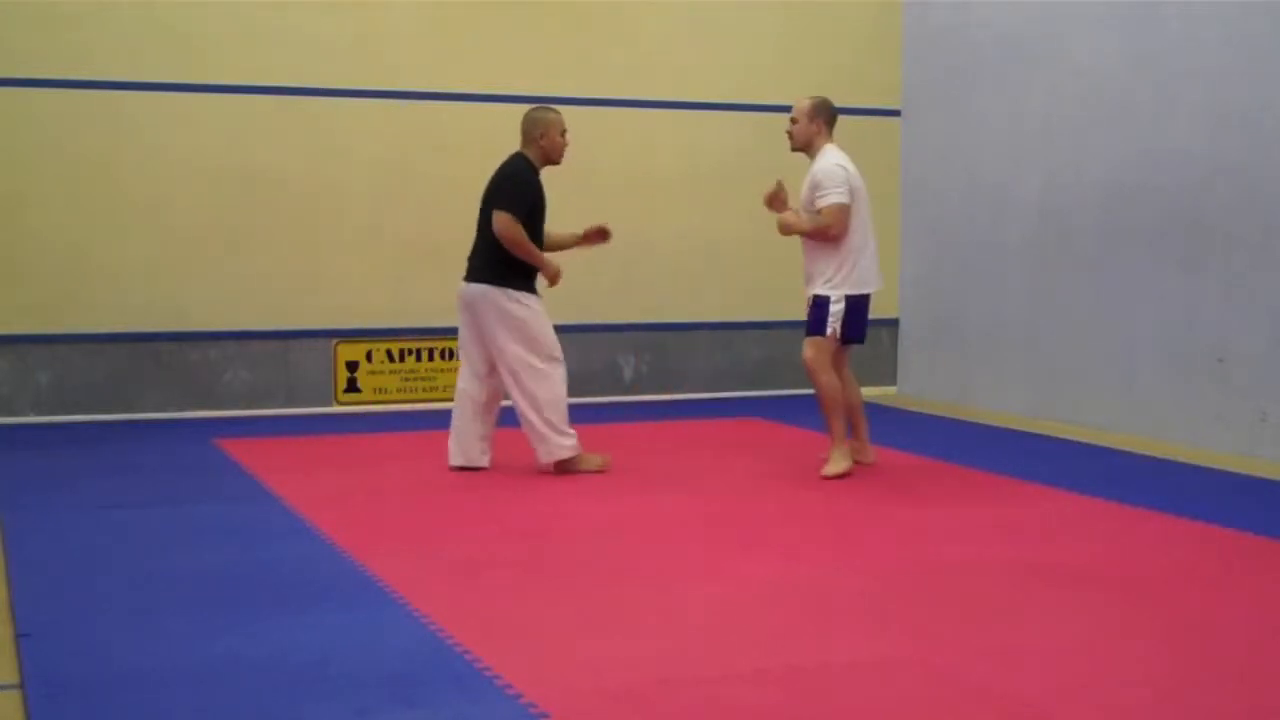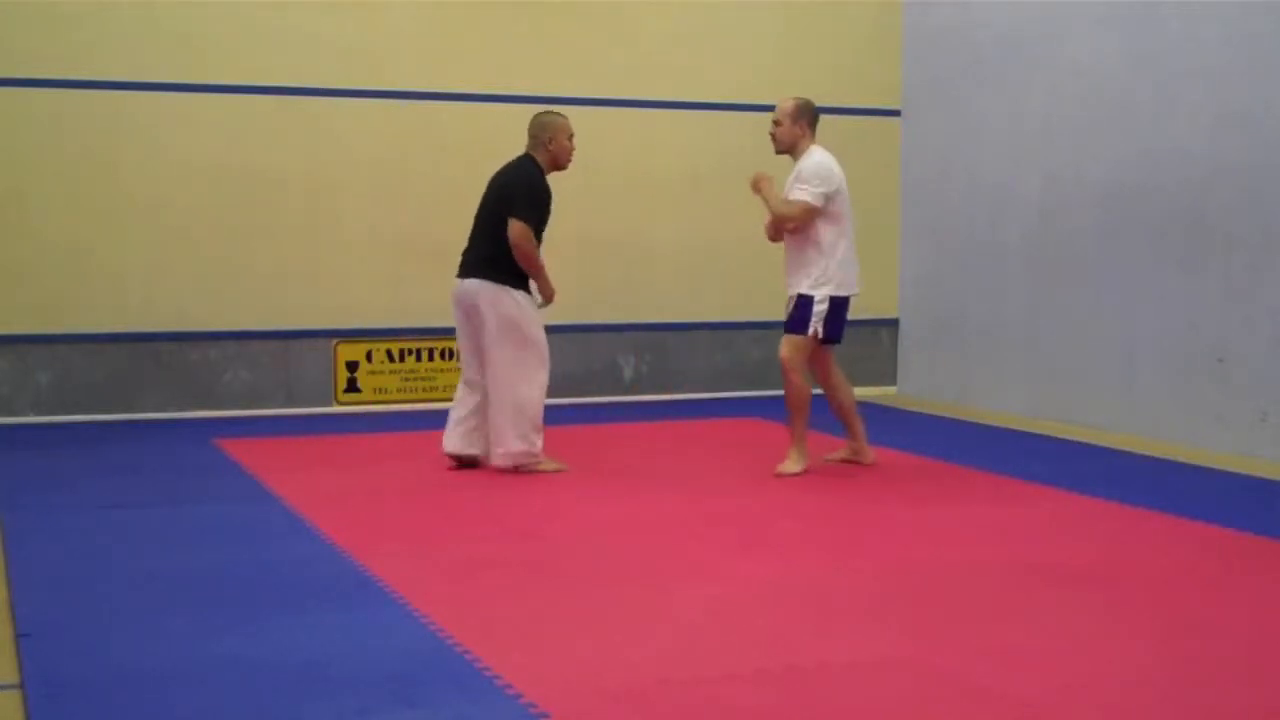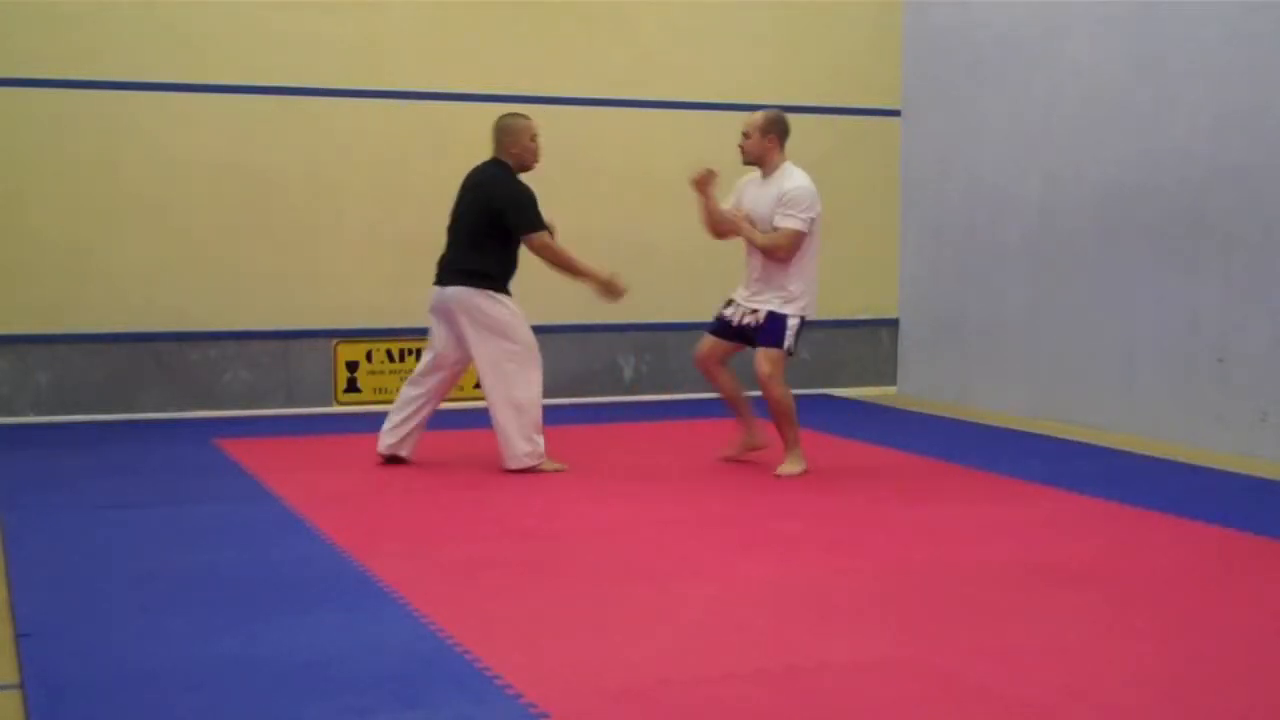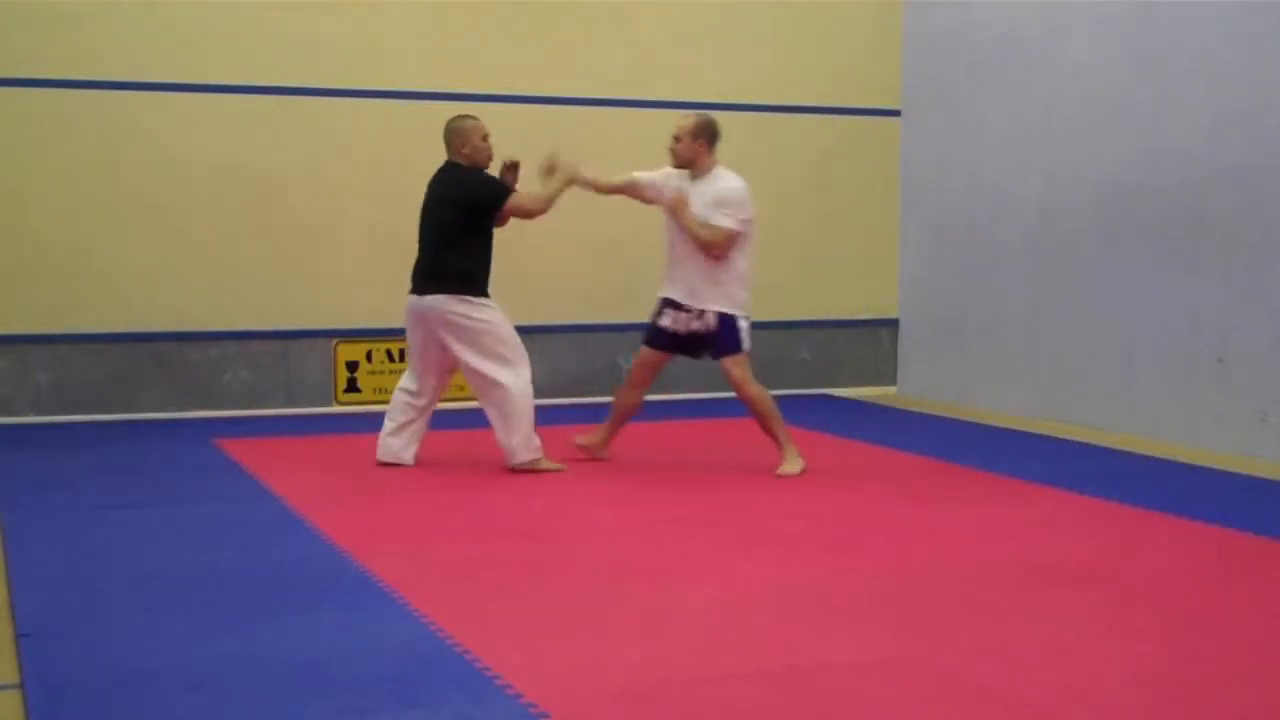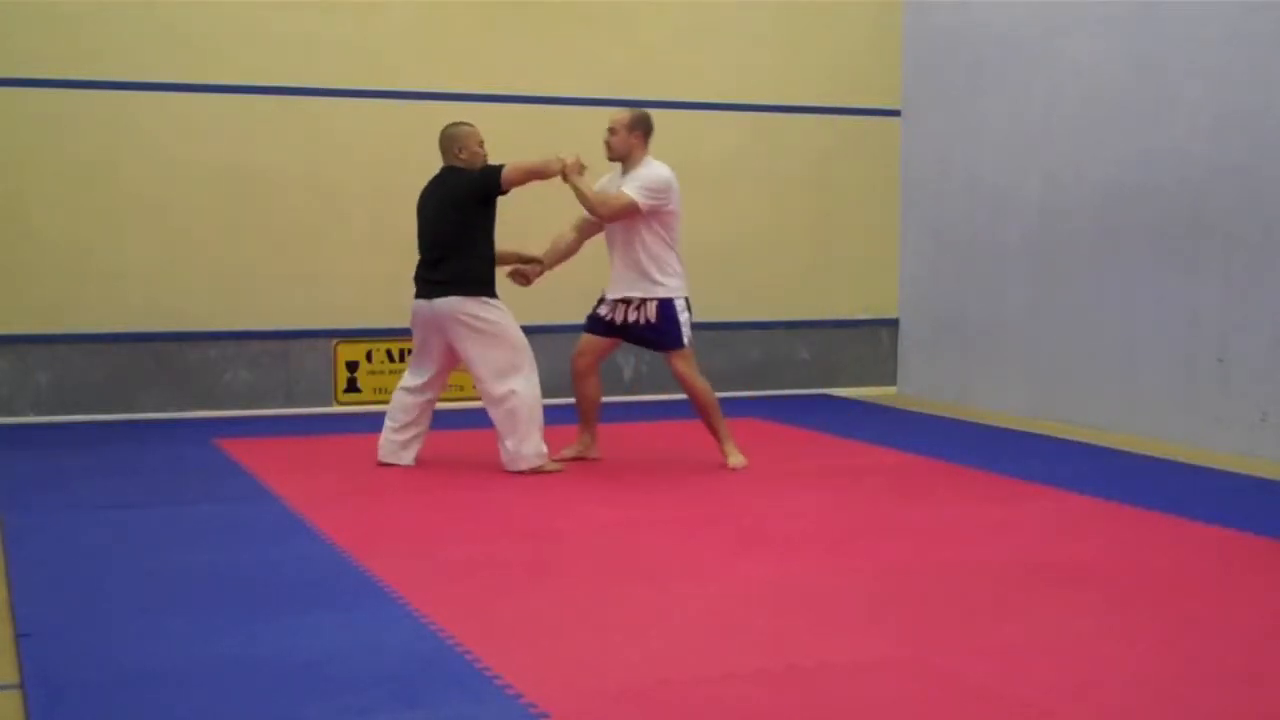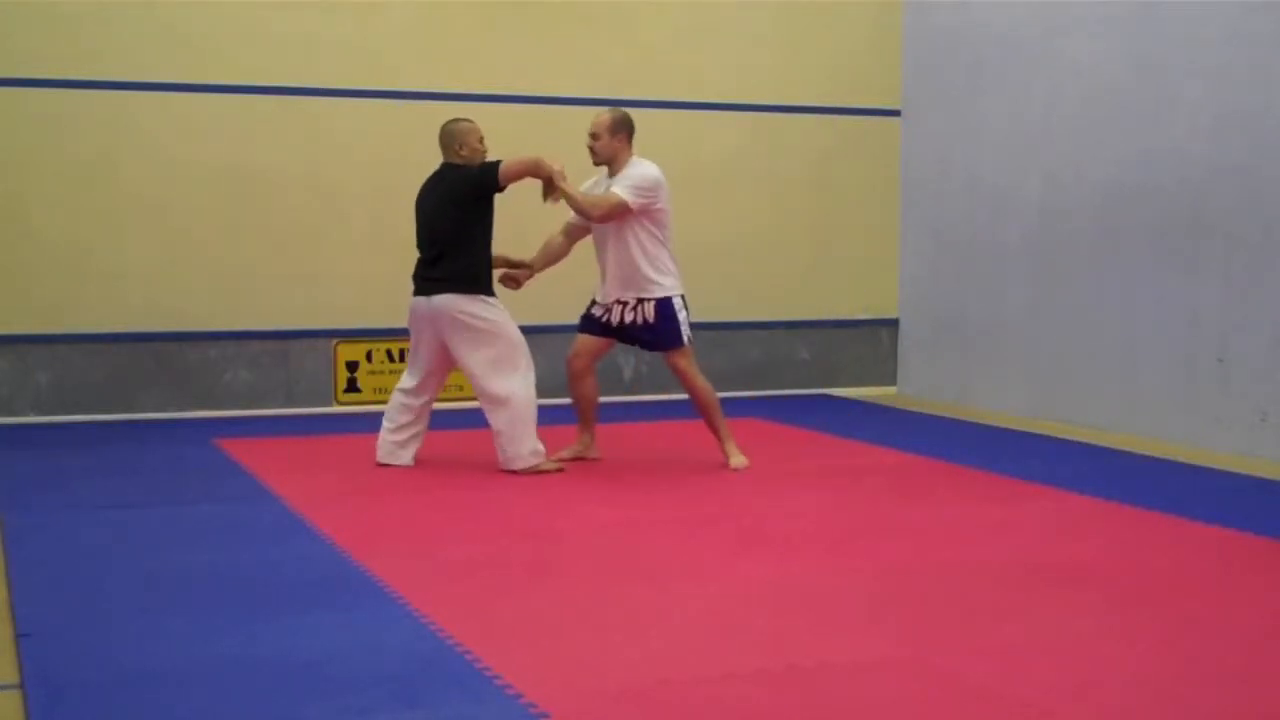
dt=0.3s
person 1, frame 1
left shoulder: (828, 167)
right shoulder: (826, 166)
left elbow: (832, 228)
left wrist: (792, 223)
right wrist: (788, 210)
left hip: (840, 287)
right hip: (835, 285)
left knee: (815, 360)
right knee: (834, 365)
left ankle: (840, 449)
right ankle: (861, 445)
person 1, frame 2
left shoulder: (815, 166)
right shoulder: (809, 166)
left elbow: (791, 219)
left wrist: (766, 191)
right wrist: (776, 230)
left hip: (822, 286)
right hip: (814, 285)
left knee: (790, 359)
right knee: (822, 366)
left ankle: (798, 450)
right ankle: (859, 445)
person 1, frame 3
left shoulder: (797, 188)
right shoulder: (750, 184)
left elbow: (782, 250)
right elbow: (719, 229)
left wrist: (746, 226)
right wrist: (704, 195)
left hip: (785, 302)
right hip: (749, 297)
left knee: (767, 373)
right knee: (707, 356)
left ankle: (795, 452)
right ankle: (751, 432)
person 1, frame 4
left shoulder: (730, 189)
right shoulder: (671, 179)
left elbow: (716, 246)
right elbow: (618, 185)
left wrist: (682, 212)
right wrist: (575, 178)
left hip: (722, 306)
right hip: (679, 301)
left knee: (741, 380)
right knee: (640, 370)
left ankle: (789, 452)
right ankle: (601, 440)
person 1, frame 5
left shoulder: (658, 177)
right shoulder: (610, 182)
left elbow: (607, 211)
right elbow: (578, 232)
left wrist: (575, 179)
right wrist: (538, 266)
left hip: (661, 295)
right hip: (621, 294)
left knee: (685, 372)
right knee: (582, 360)
left ankle: (728, 446)
right ankle: (587, 442)
person 1, frame 6
left shoulder: (646, 176)
right shoulder: (596, 186)
left elbow: (598, 211)
right elbow: (566, 237)
left wrist: (561, 186)
right wrist: (528, 271)
left hip: (657, 295)
right hip: (613, 296)
left knee: (686, 371)
right knee: (578, 361)
left ankle: (729, 446)
right ankle: (586, 442)
person 2, frame 1
left shoulder: (517, 172)
right shoulder: (519, 175)
left elbow: (526, 235)
right elbow: (504, 229)
left wrist: (579, 239)
right wrist: (544, 264)
left hip: (479, 286)
right hip: (503, 290)
left knee: (478, 374)
right knee: (541, 368)
left ankle: (468, 453)
right ankle: (563, 452)
person 2, frame 2
left shoulder: (514, 173)
right shoulder: (532, 182)
right elbow: (520, 239)
left wrist: (532, 279)
right wrist: (544, 281)
left hip: (471, 283)
right hip: (499, 288)
left knee: (478, 373)
right knee: (524, 369)
left ankle: (464, 446)
right ankle: (520, 454)
person 2, frame 3
left shoulder: (480, 177)
right shoulder: (510, 190)
right elbow: (544, 247)
left wrist: (529, 232)
right wrist: (595, 277)
left hip: (448, 288)
right hip: (479, 295)
left knee: (436, 371)
right knee: (519, 368)
left ankle: (392, 443)
right ankle: (525, 455)
person 2, frame 4
left shoulder: (445, 181)
right shoulder: (472, 183)
left elbow: (496, 218)
right elbow: (529, 207)
left wrist: (506, 183)
right wrist: (558, 180)
left hip: (424, 297)
right hip: (458, 301)
left knee: (422, 378)
right knee: (508, 367)
left ankle: (394, 450)
right ankle: (524, 454)
person 2, frame 5
left shoulder: (433, 191)
right shoulder: (473, 182)
right elbow: (534, 170)
left wrist: (513, 257)
right wrist: (562, 165)
left hip: (428, 301)
right hip: (467, 302)
left knee: (422, 377)
right knee: (514, 370)
left ankle: (394, 450)
right ankle: (527, 456)
person 2, frame 6
left shoulder: (432, 188)
right shoulder: (471, 179)
right elbow: (529, 164)
left wrist: (502, 262)
right wrist: (551, 177)
left hip: (426, 299)
right hip: (464, 300)
left knee: (420, 378)
right knee: (511, 370)
left ankle: (393, 450)
right ankle: (523, 456)
